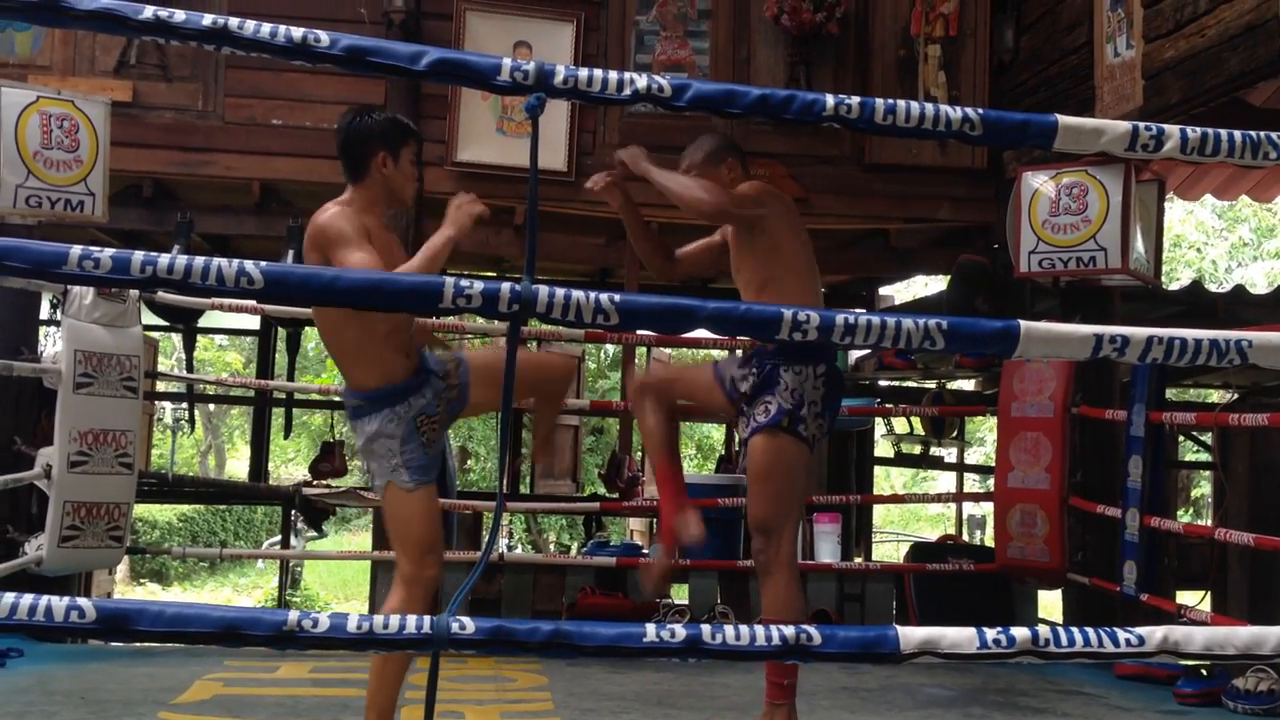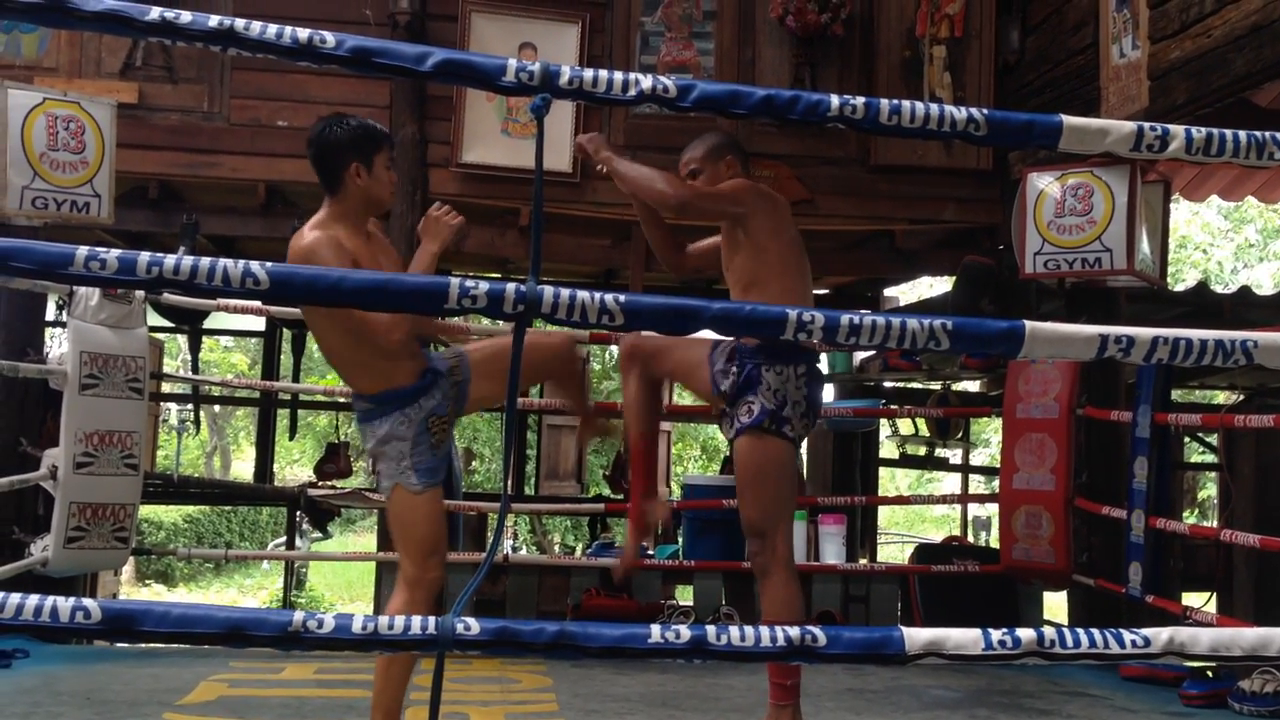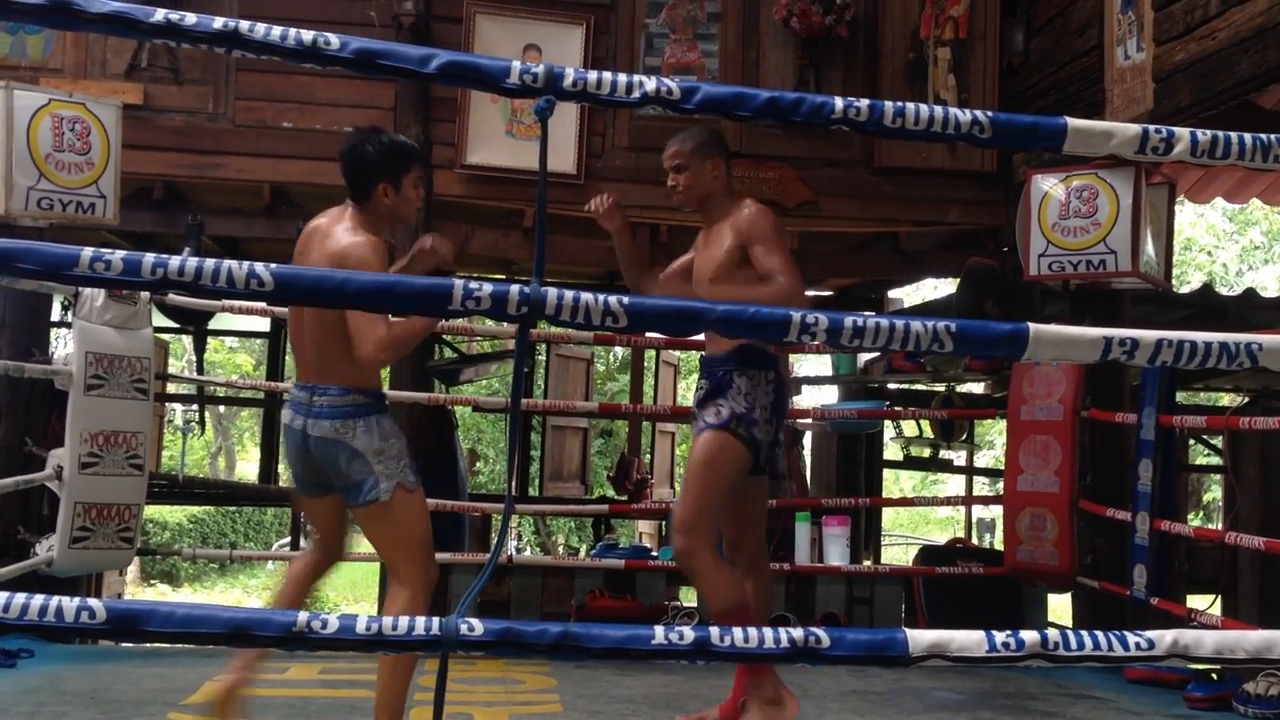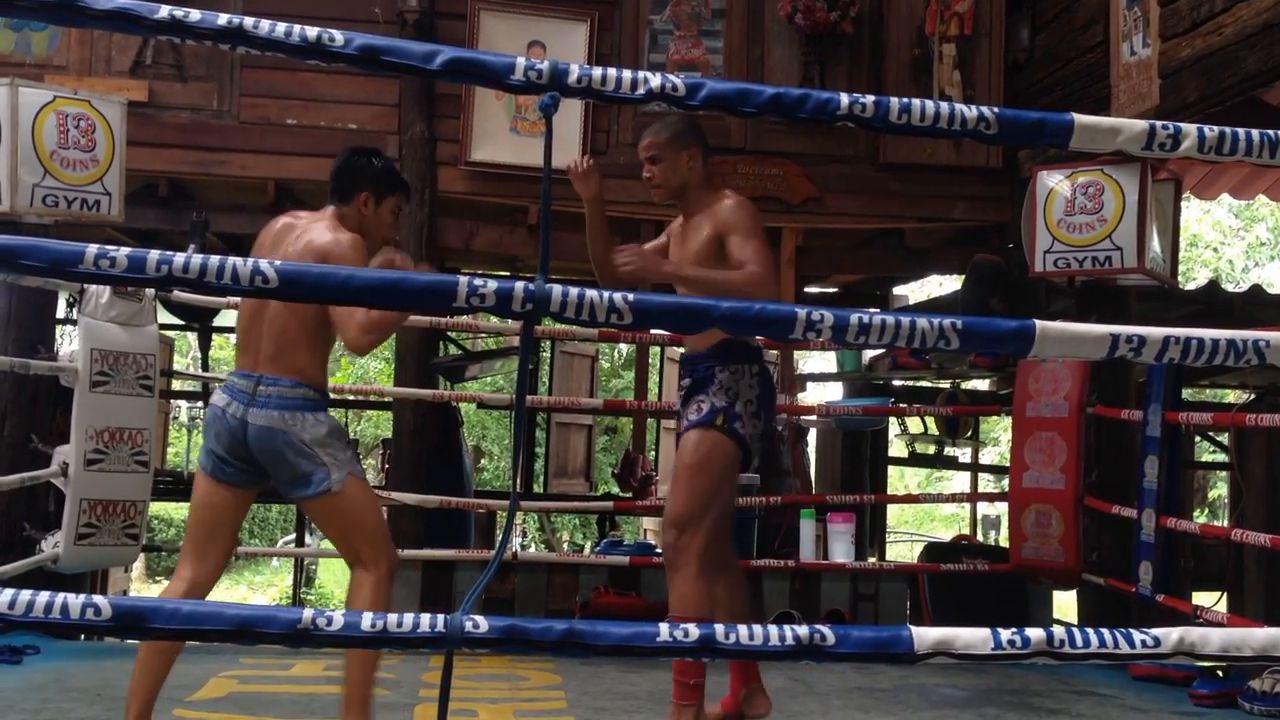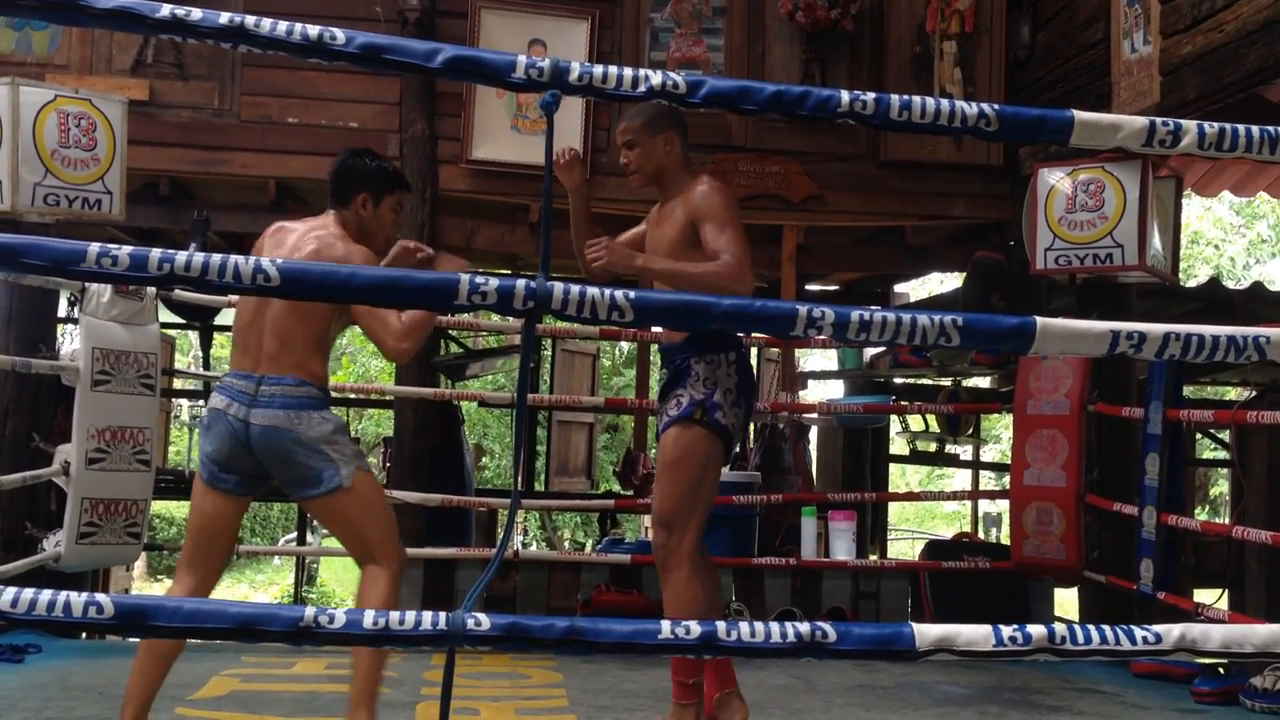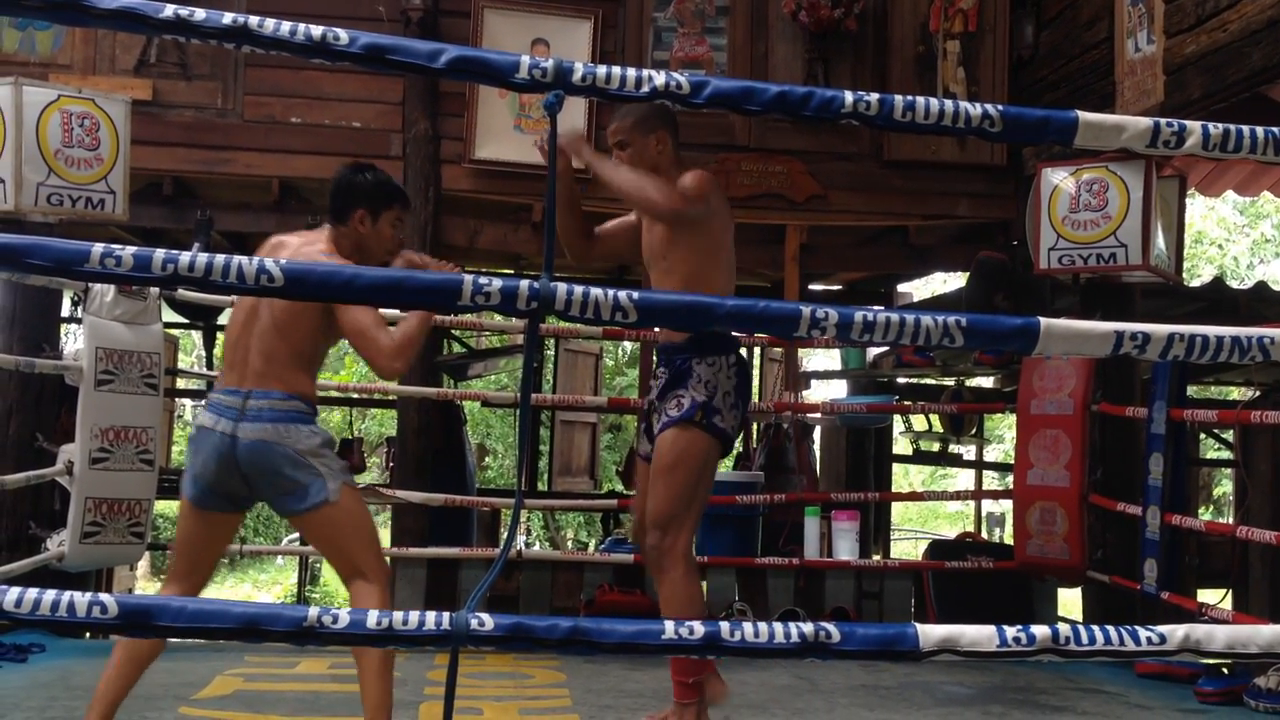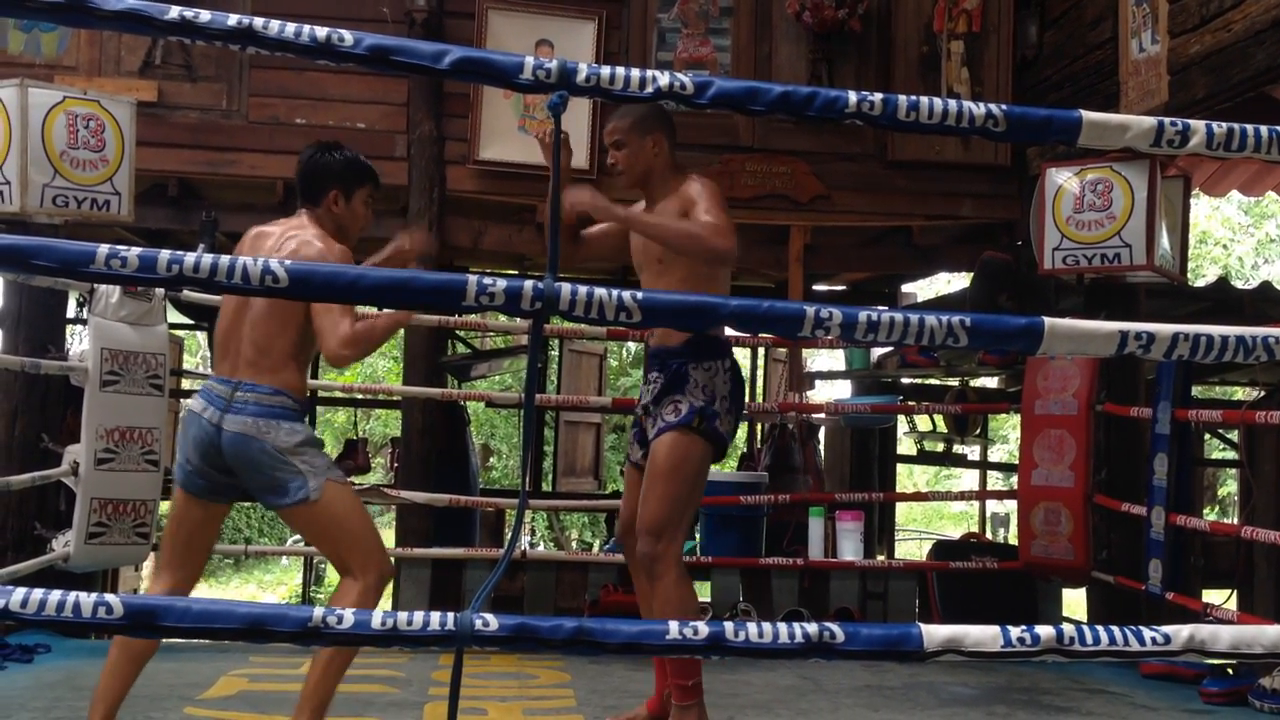
dt=0.3s
person 1, frame 1
left shoulder: (764, 200)
right shoulder: (736, 235)
left elbow: (706, 203)
right elbow: (666, 263)
left wrist: (647, 166)
right wrist: (624, 204)
left hip: (793, 375)
right hip: (759, 371)
left knee: (771, 547)
right knee: (647, 388)
right ankle: (675, 517)
person 1, frame 2
left shoulder: (752, 200)
right shoulder: (739, 230)
left elbow: (675, 199)
right elbow: (678, 258)
left wrist: (609, 155)
right wrist: (634, 191)
left hip: (774, 375)
right hip: (745, 367)
left knee: (767, 550)
right knee: (638, 349)
right ankle: (641, 505)
person 1, frame 3
left shoulder: (752, 219)
right shoulder: (709, 236)
left elbow: (789, 293)
right elbow: (652, 291)
left wrist: (701, 296)
right wrist: (620, 234)
left hip: (747, 387)
right hip: (720, 391)
left knee: (690, 540)
right knee: (741, 552)
person 1, frame 4
left shoulder: (731, 211)
right shoulder: (679, 228)
left elbow: (765, 288)
right elbow: (615, 280)
left wrist: (669, 273)
right wrist: (593, 205)
left hip: (731, 383)
right hip: (702, 387)
left knee: (683, 544)
right knee: (713, 548)
person 1, frame 5
left shoulder: (707, 196)
right shoulder: (660, 213)
left elbow: (739, 281)
right elbow: (597, 267)
left wrist: (641, 264)
right wrist: (577, 194)
left hip: (709, 373)
right hip: (681, 375)
left knee: (673, 545)
right knee: (678, 545)
person 1, frame 6
left shoulder: (697, 188)
right shoulder: (647, 220)
left elbow: (665, 205)
right elbow: (582, 250)
left wrist: (592, 158)
right wrist: (565, 174)
left hip: (705, 372)
right hip: (671, 374)
left knee: (666, 543)
right knee: (650, 537)
person 1, frame 7
left shoulder: (695, 193)
right shoulder: (641, 212)
left elbow: (721, 248)
right elbow: (569, 250)
left wrist: (615, 212)
right wrist: (560, 178)
left hip: (700, 380)
right hip: (659, 380)
left knee: (657, 546)
right knee: (637, 541)
person 2, frame 1
left shoulder: (373, 222)
right shoulder: (330, 225)
right wrist: (449, 233)
left hip: (431, 375)
right hip: (389, 412)
left knee: (557, 370)
right knee: (419, 574)
left ankle: (545, 448)
person 2, frame 2
left shoulder: (368, 229)
right shoulder: (313, 246)
right elbow: (390, 329)
right wrist: (429, 249)
left hip: (439, 374)
right hip: (397, 415)
left knee: (561, 350)
right knee: (421, 576)
left ankle: (590, 428)
person 2, frame 3
left shoulder: (321, 227)
right shoulder: (360, 246)
right elbow: (373, 351)
left wrist: (409, 265)
left hip: (305, 410)
right hip: (349, 420)
left knee: (321, 553)
right knee: (414, 576)
person 2, frame 4
left shoulder: (280, 227)
right shoulder: (343, 244)
right elbow: (358, 337)
left wrist: (373, 272)
left hip: (233, 404)
right hip: (293, 415)
left knee: (192, 576)
right knee: (375, 563)
person 2, frame 5
left shoulder: (274, 234)
right shoulder: (349, 253)
right elbow: (398, 342)
left wrist: (387, 264)
left hip: (230, 407)
right hip: (295, 415)
left knee: (193, 579)
right knee: (384, 562)
person 2, frame 6
left shoulder: (274, 245)
right shoulder: (340, 273)
right elbow: (391, 360)
left wrist: (393, 274)
left hip: (217, 422)
right hip: (282, 429)
left knee: (178, 587)
right knee: (370, 579)
person 2, frame 7
left shoulder: (256, 238)
right shoulder: (325, 252)
right elbow: (338, 346)
left wrist: (385, 263)
right wrist: (401, 314)
left hip: (209, 414)
right hip: (270, 423)
left knee: (170, 582)
right knee: (368, 571)
